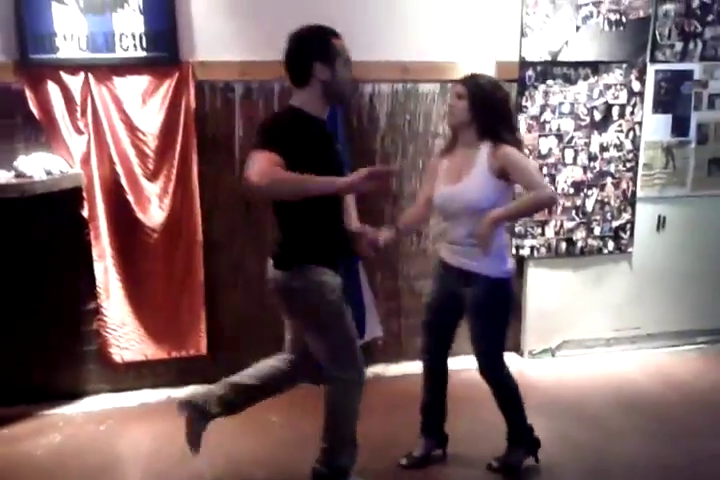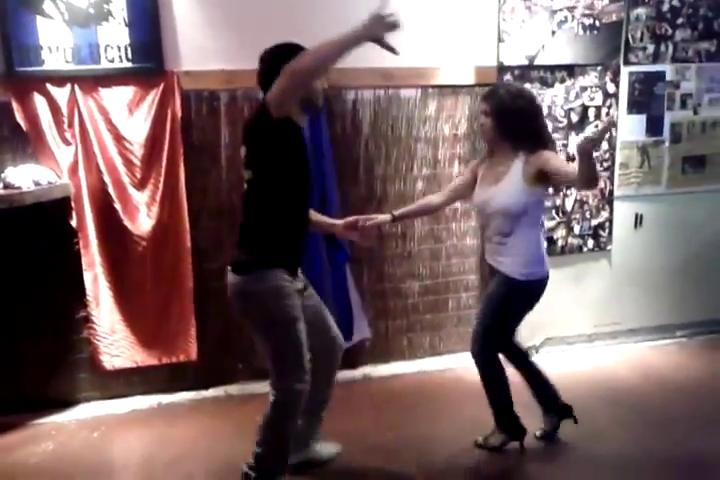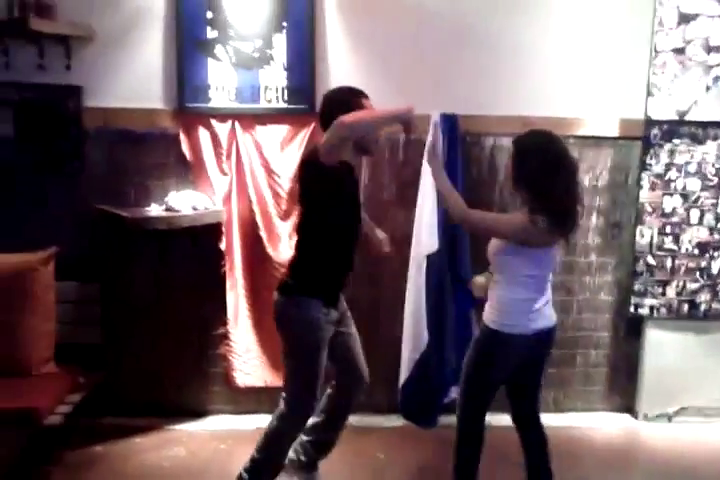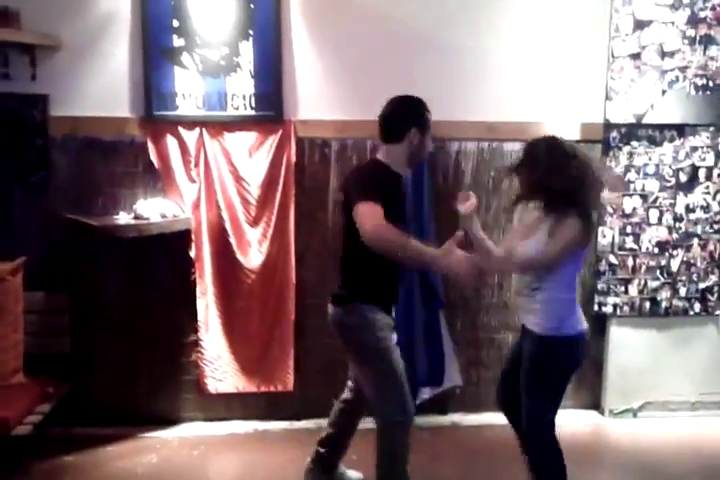
dt=1s
person 1, frame 1
left shoulder: (319, 128)
right shoulder: (285, 127)
left elbow: (337, 188)
right elbow: (260, 178)
left wrist: (353, 224)
right wrist: (345, 183)
left hip: (309, 269)
right hip: (306, 273)
left knee: (301, 362)
right knee: (347, 374)
left ankle: (208, 403)
person 1, frame 2
left shoulder: (281, 134)
right shoulder: (267, 124)
right elbow: (298, 71)
left wrist: (332, 225)
right wrist: (362, 32)
left hip: (282, 274)
right hip: (263, 278)
left knee: (329, 347)
right knee: (293, 382)
person 1, frame 3
left shoulder: (345, 172)
right shoulder: (320, 166)
right elbow: (345, 125)
left wrist: (374, 231)
right wrist: (398, 114)
left hip: (330, 301)
right hip: (304, 303)
left knee: (354, 378)
right knee: (300, 402)
person 1, frame 4
left shoulder: (389, 181)
right shoulder: (367, 180)
right elbow: (374, 233)
left wrist: (436, 253)
right wrist: (438, 258)
left hip: (371, 307)
right hip: (361, 311)
left knee: (361, 392)
right knee: (396, 412)
person 2, frame 1
left shoulder: (500, 155)
right shoulder: (441, 161)
left elbow: (547, 195)
right elbow: (419, 212)
left wrist: (497, 215)
right wrist: (391, 231)
left hip: (488, 278)
right hip: (449, 272)
left knee: (490, 365)
right knee: (432, 356)
left ankle: (522, 441)
right ankle: (432, 439)
person 2, frame 2
left shoulder: (537, 161)
right shoulder: (483, 166)
left elbow: (583, 180)
right elbow: (442, 197)
left wrist: (586, 154)
right wrist: (393, 216)
left hip: (522, 275)
right hip: (500, 270)
left knee: (484, 346)
right knee: (503, 345)
left ankle: (508, 426)
right ankle: (554, 406)
person 2, frame 3
left shoulder: (531, 223)
right shoulder: (547, 216)
left elbow: (465, 217)
left wrist: (436, 168)
right wrist: (490, 279)
left hip: (507, 331)
right hip: (537, 330)
left knee: (471, 408)
right knee: (526, 414)
person 2, frame 4
left shoulder: (573, 224)
right shoulder: (530, 212)
left elbow: (541, 261)
right elbow: (501, 256)
left wrist: (494, 262)
right wrist: (470, 219)
left hip: (556, 337)
right hip: (534, 330)
left knee: (535, 423)
right knee: (509, 400)
